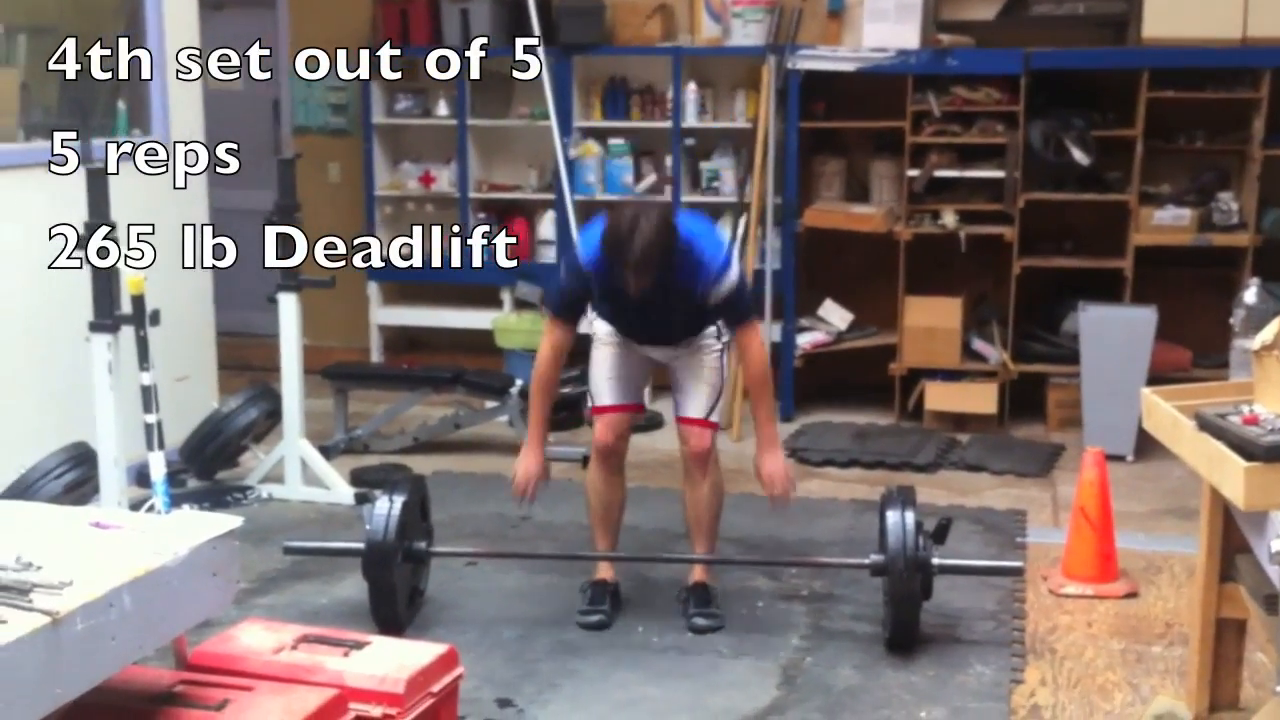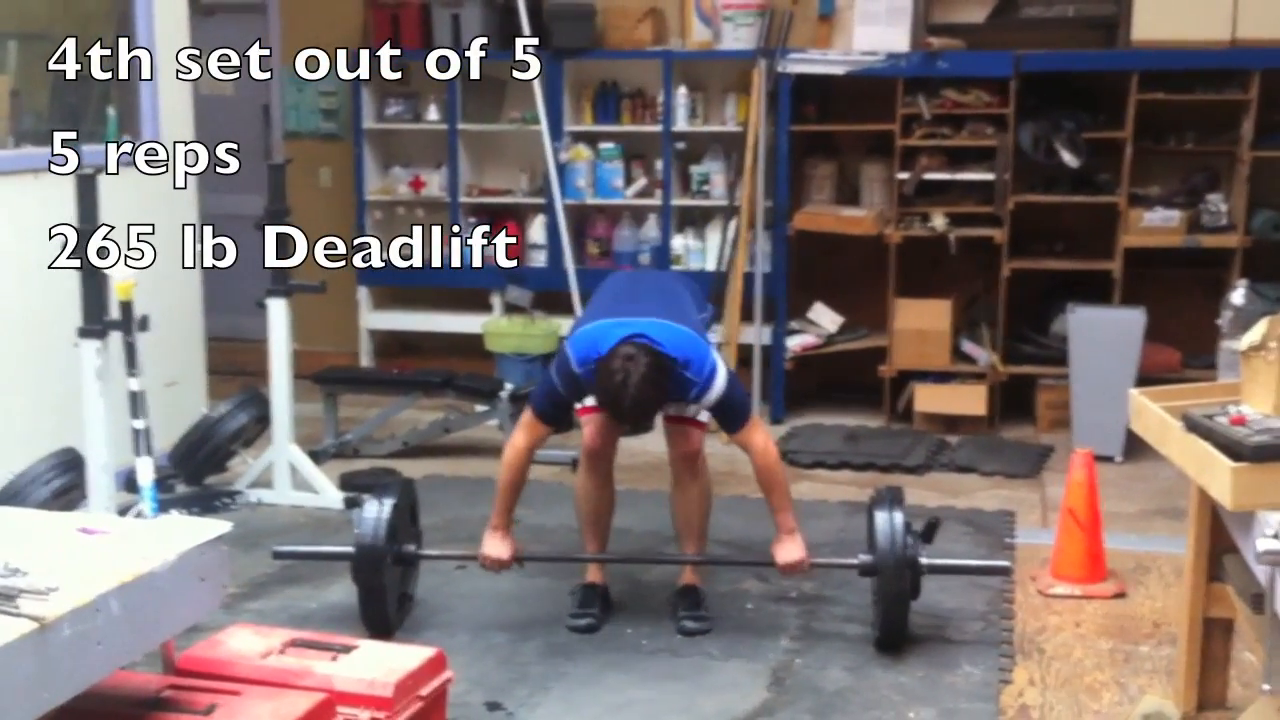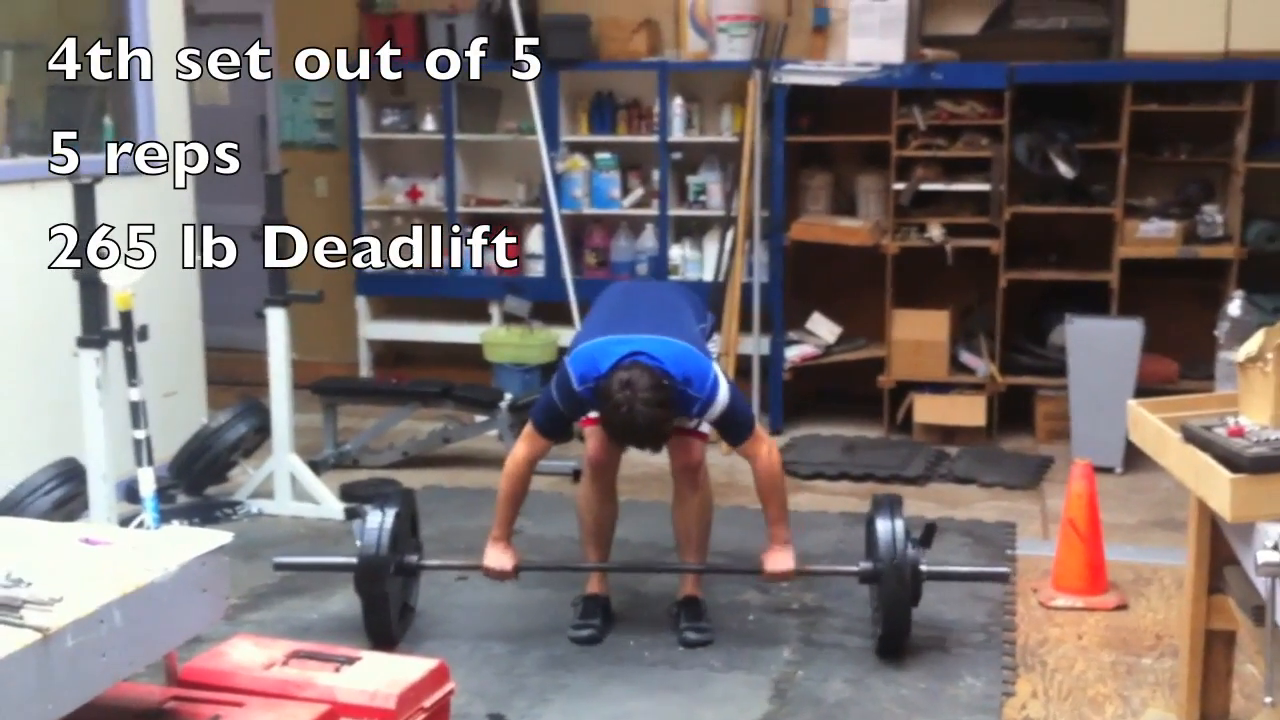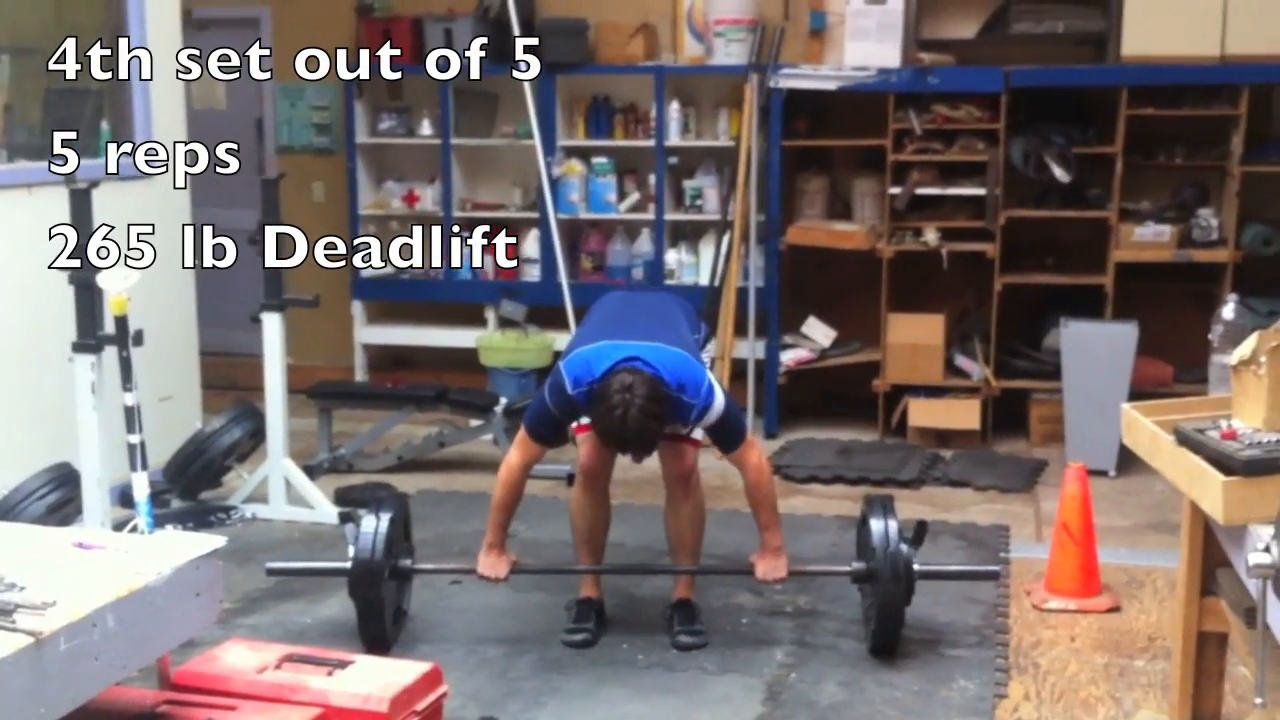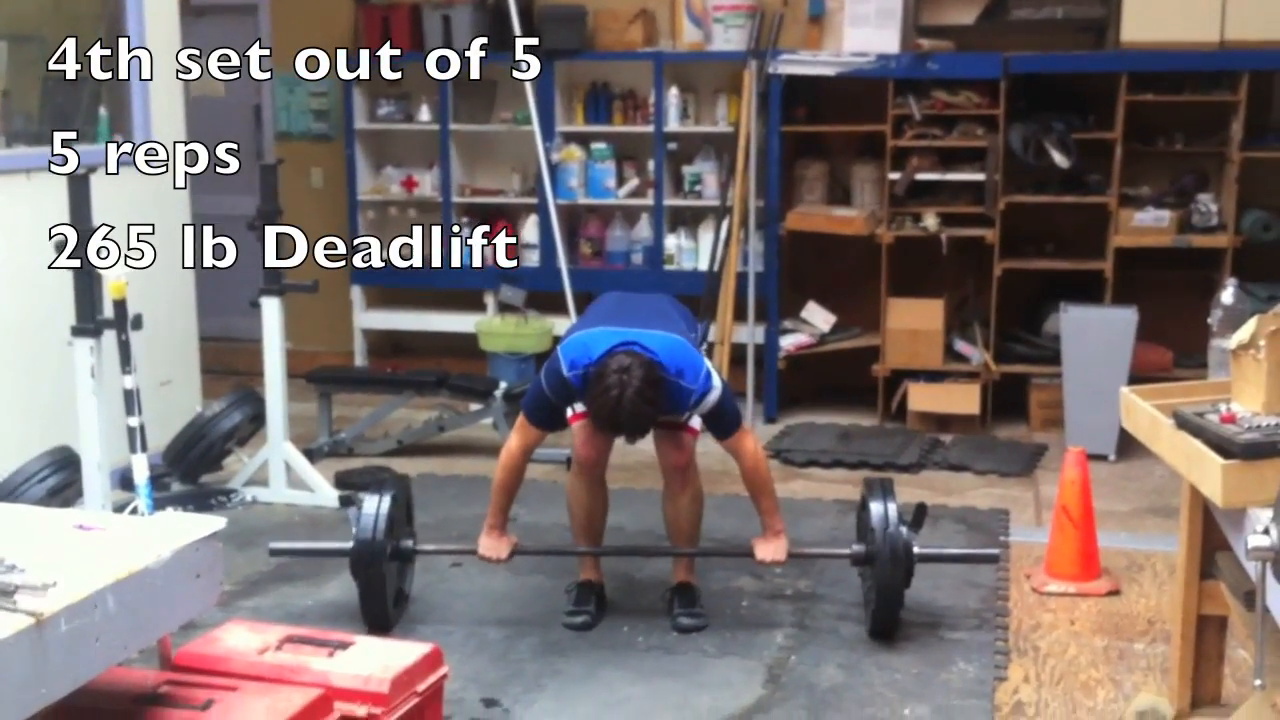
dt=0.5s
person 1, frame 1
left shoulder: (710, 256)
right shoulder: (587, 254)
left elbow: (752, 346)
right elbow: (553, 347)
left wrist: (769, 446)
right wrist: (533, 444)
left hip: (695, 337)
right hip: (620, 333)
left knee: (699, 445)
right knee: (606, 439)
left ankle: (700, 579)
right ankle: (604, 575)
person 1, frame 2
left shoulder: (697, 364)
right shoulder: (577, 361)
left elbow: (759, 444)
right elbow: (522, 442)
left wrist: (788, 533)
right wrist: (497, 529)
left knee: (688, 450)
right knee: (594, 446)
left ankle: (690, 580)
right ankle: (594, 578)
person 1, frame 3
left shoulder: (700, 380)
right shoulder: (578, 378)
left elbow: (763, 453)
right elbow: (524, 452)
left wrist: (779, 543)
right wrist: (499, 540)
left knee: (689, 463)
right knee: (598, 459)
left ankle: (691, 593)
right ankle: (595, 590)
person 1, frame 4
left shoulder: (694, 389)
right shoulder: (570, 384)
left elbow: (752, 460)
right elbow: (518, 460)
left wrist: (772, 548)
right wrist: (493, 546)
left knee: (682, 470)
right knee: (590, 467)
left ankle: (684, 598)
right ankle: (589, 595)
person 1, frame 5
left shoulder: (692, 376)
right shoulder: (568, 368)
left elbow: (747, 448)
right elbow: (518, 445)
left wrist: (773, 531)
right wrist: (494, 528)
right hip: (596, 359)
left knee: (679, 461)
right knee: (586, 457)
left ankle: (684, 581)
right ankle: (588, 579)
